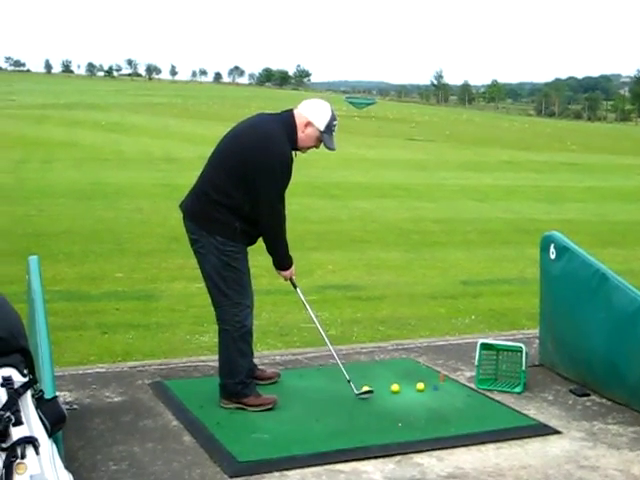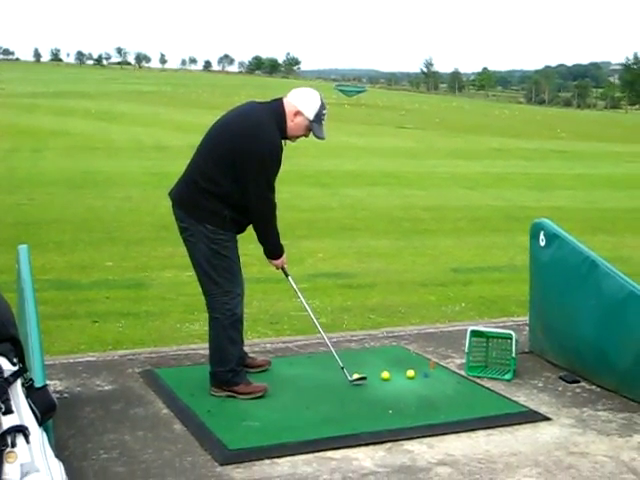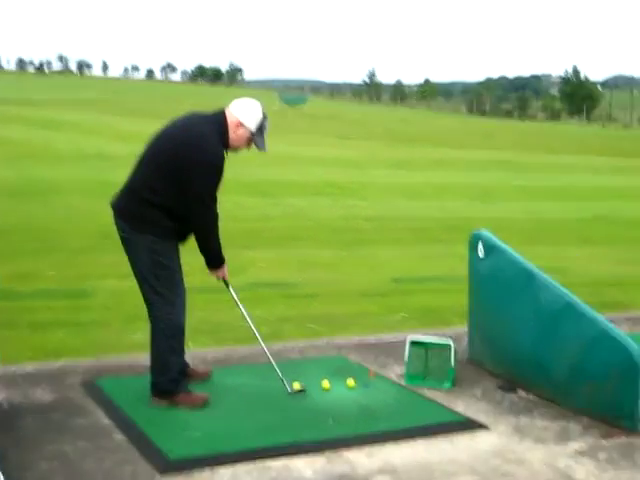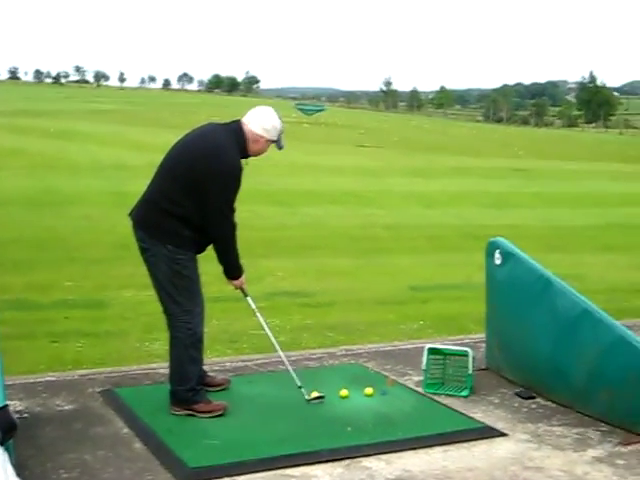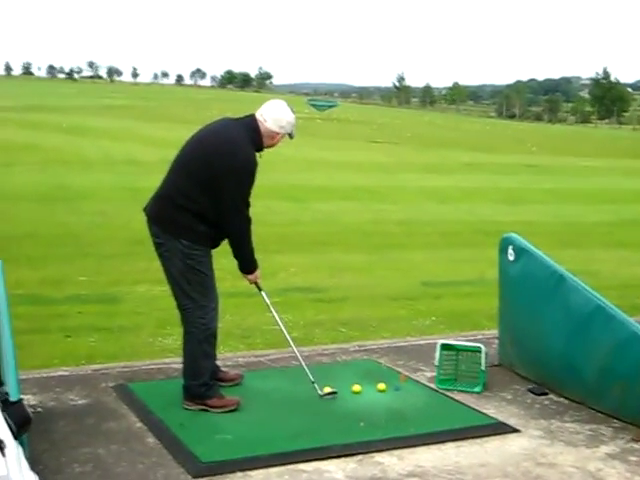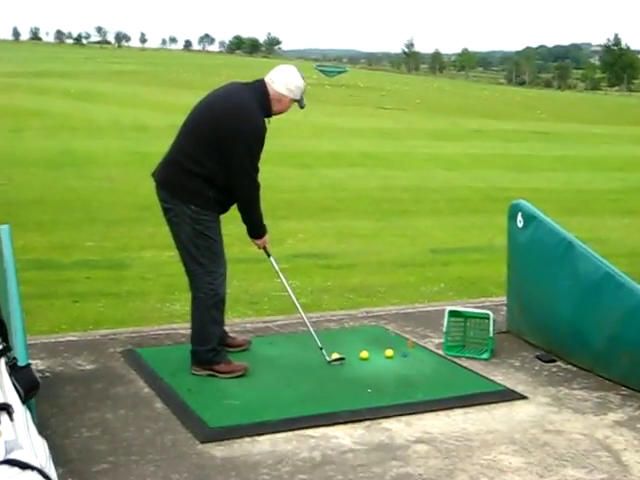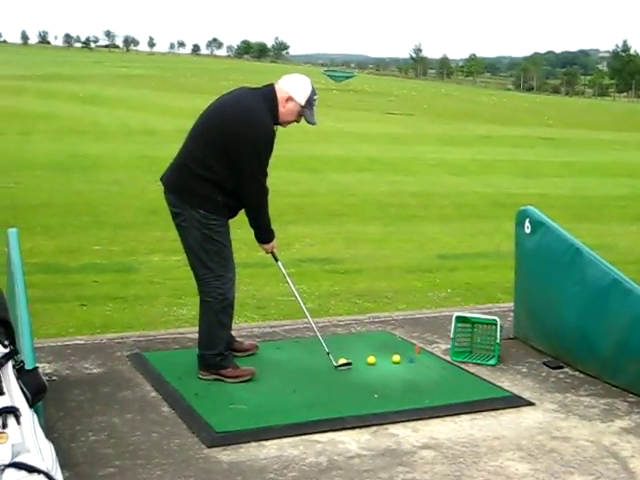
dt=0.3s
person 1, frame 1
left shoulder: (268, 127)
right shoulder: (274, 148)
right elbow: (270, 211)
right wrist: (283, 261)
left hip: (213, 219)
right hip: (216, 227)
left knee: (238, 304)
right knee: (235, 308)
left ankle: (243, 368)
right ankle: (235, 389)
person 1, frame 2
left shoulder: (257, 116)
right shoulder: (264, 137)
right elbow: (260, 200)
right wrist: (274, 249)
left hip: (202, 207)
right hip: (205, 215)
left knee: (228, 291)
right knee: (226, 296)
left ankle: (234, 356)
right ankle: (226, 377)
person 1, frame 3
left shoulder: (199, 127)
right shoulder: (205, 148)
right elbow: (202, 211)
right wrist: (216, 261)
left hip: (143, 216)
right hip: (147, 225)
left knee: (170, 302)
right knee: (168, 306)
left ankle: (174, 366)
right ankle: (167, 387)
person 1, frame 4
left shoulder: (216, 137)
right shoulder: (223, 159)
right elbow: (220, 221)
right wrist: (233, 270)
left hip: (162, 227)
right hip: (166, 236)
left knee: (188, 311)
right knee: (187, 315)
left ankle: (193, 375)
right ankle: (186, 396)
person 1, frame 5
left shoulder: (230, 131)
right shoulder: (238, 155)
right elbow: (236, 216)
right wrist: (248, 265)
left hip: (175, 221)
right hip: (180, 231)
left knee: (203, 306)
right knee: (201, 310)
left ankle: (206, 370)
right ankle: (199, 391)
person 1, frame 6
left shoulder: (239, 95)
right shoulder: (247, 119)
right elbow: (244, 180)
right wrist: (257, 230)
left hip: (185, 186)
right hip: (189, 196)
left knee: (211, 270)
right knee: (209, 275)
left ankle: (214, 335)
right ankle: (206, 357)
person 1, frame 7
left shoulder: (250, 102)
right shoulder: (256, 122)
left elbow: (250, 178)
right elbow: (252, 185)
left wrist: (262, 228)
right wrist: (265, 233)
left hip: (194, 192)
right hip: (197, 200)
left knee: (220, 274)
right knee: (218, 280)
left ankle: (221, 339)
right ankle: (214, 361)
